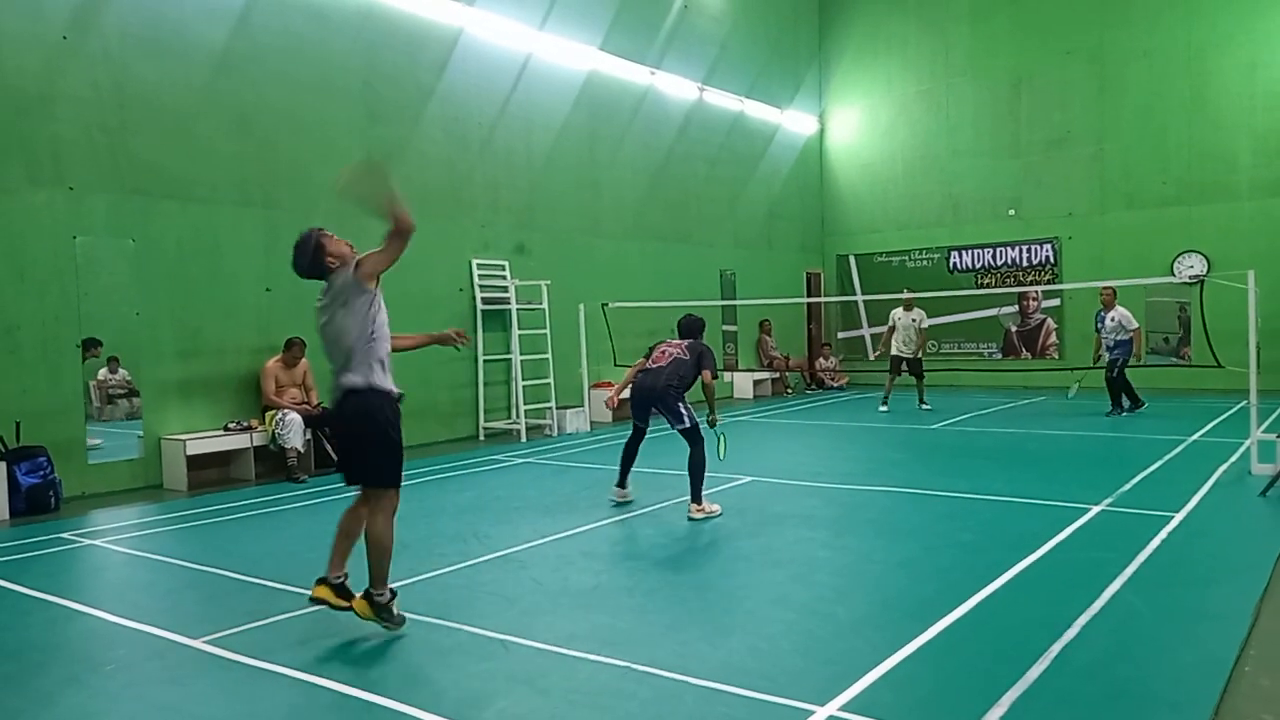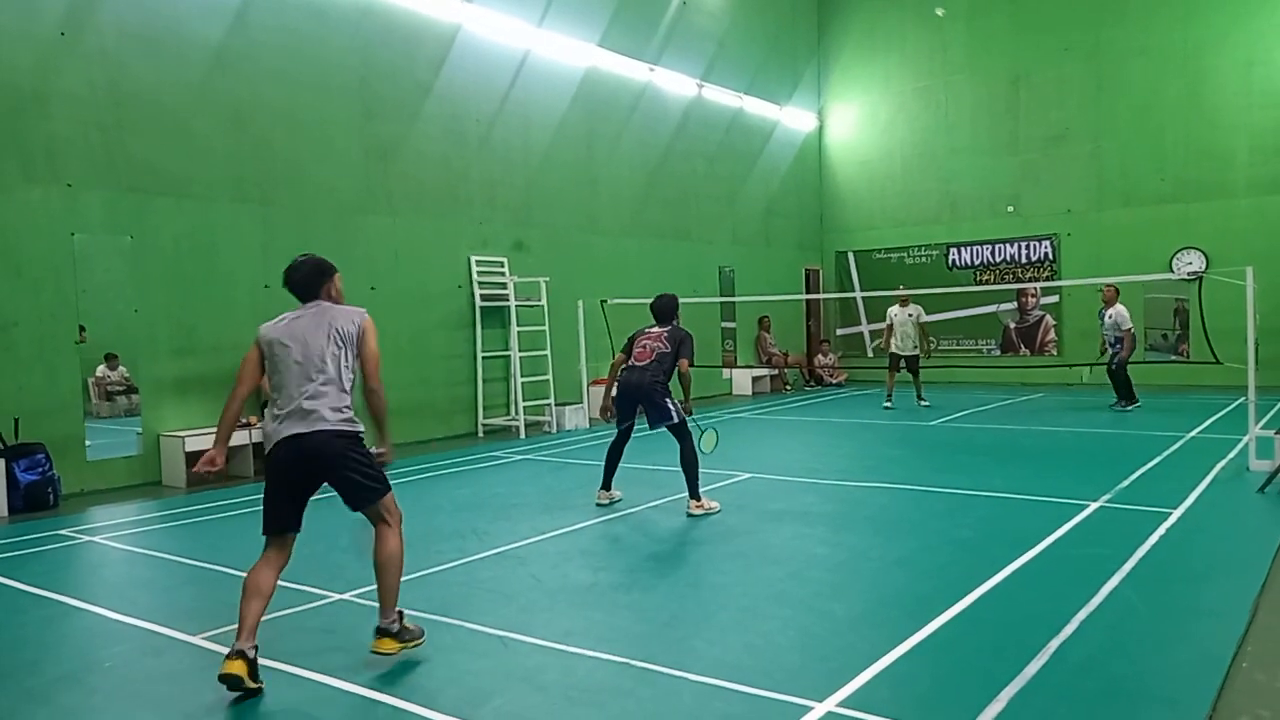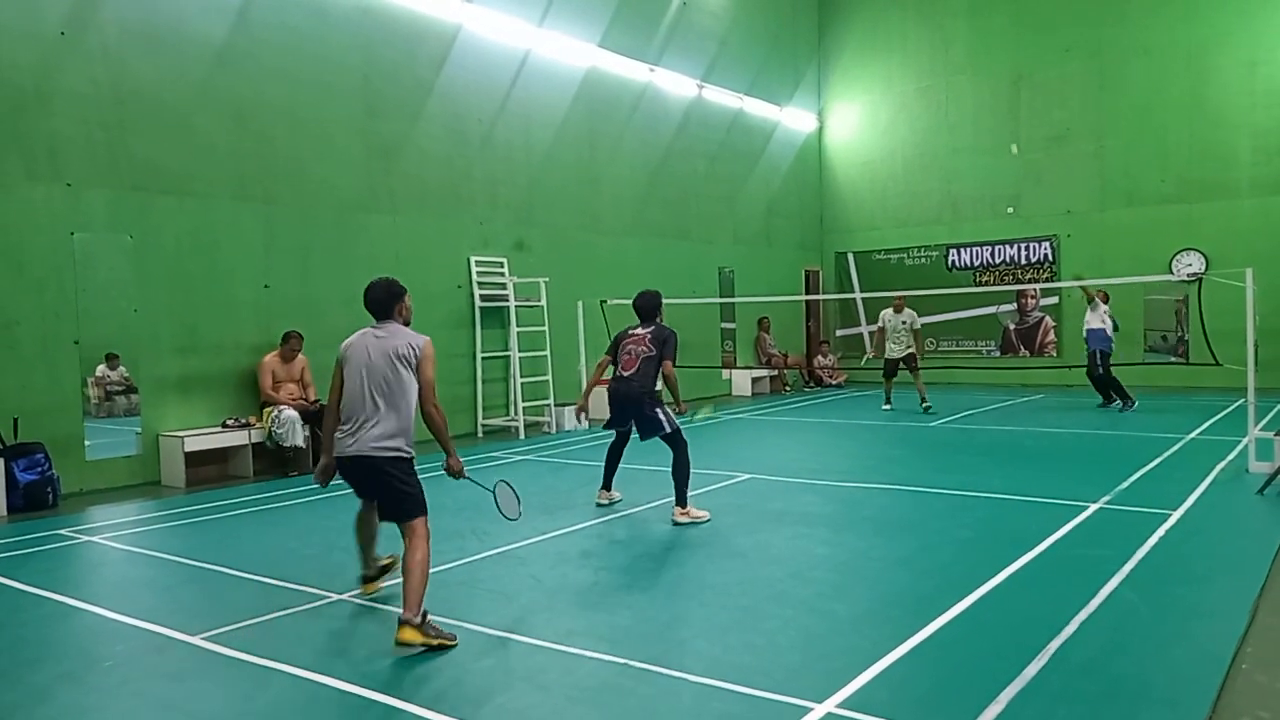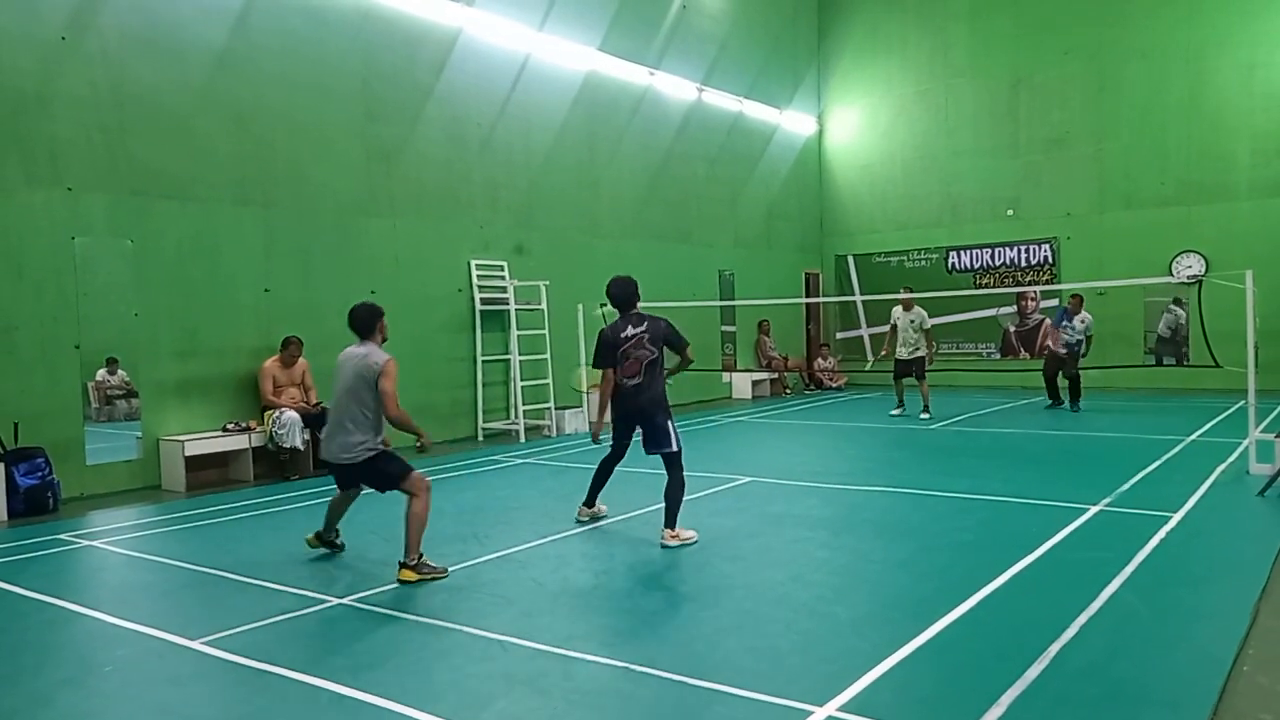
dt=0.5s
person 1, frame 1
left shoulder: (330, 304)
right shoulder: (354, 278)
left elbow: (381, 342)
right elbow: (401, 231)
left wrist: (436, 338)
left hip: (351, 404)
right hip: (370, 400)
left knee: (369, 496)
right knee: (382, 501)
left ankle: (332, 580)
right ankle: (378, 596)
person 1, frame 2
left shoulder: (269, 330)
right shoulder: (357, 319)
left elbow: (240, 391)
right elbow: (372, 387)
left wrist: (219, 447)
right wrist: (384, 439)
left hip: (284, 445)
right hip: (335, 437)
left knee: (274, 553)
right knee: (388, 518)
left ankle: (241, 656)
right ankle: (390, 627)
person 1, frame 3
left shoulder: (350, 345)
right shoulder: (418, 344)
left elbow: (333, 406)
right elbow: (430, 407)
left wrist: (327, 454)
right wrist: (451, 453)
left hip: (348, 452)
right hip: (388, 453)
left knee: (372, 502)
right knee: (417, 534)
left ankle: (369, 571)
right ankle: (412, 621)
person 1, frame 4
left shoulder: (343, 358)
right shoulder: (383, 361)
right elbow: (393, 413)
right wrist: (420, 433)
left hip: (332, 450)
right hip: (363, 451)
left knee: (350, 486)
right knee: (418, 487)
left ankle: (325, 534)
right ankle: (412, 563)
person 2, frame 1
left shoulder: (661, 345)
right shoulder: (702, 349)
left elbow: (637, 367)
right elbow: (707, 380)
left wrist: (616, 392)
right wrist: (712, 412)
left hip: (640, 386)
right hip: (666, 390)
left knee: (637, 435)
right knee: (696, 442)
left ankle: (621, 489)
right ankle: (697, 504)
person 2, frame 2
left shoulder: (640, 333)
right shoulder: (681, 335)
left elbow: (616, 363)
right elbow: (683, 369)
left wrist: (606, 399)
right wrist: (687, 400)
left hip: (626, 384)
right hip: (652, 386)
left knee: (622, 436)
right knee: (685, 438)
left ankle: (605, 491)
right ankle: (696, 501)
person 2, frame 3
left shoulder: (624, 334)
right shoulder: (666, 333)
left elbow: (602, 365)
right elbow: (667, 371)
left wrist: (584, 398)
right wrist: (678, 402)
left hip: (617, 392)
right hip: (642, 395)
left knee: (621, 438)
right knee: (679, 445)
left ankle: (605, 491)
right ankle: (682, 508)
person 2, frame 4
left shoulder: (608, 334)
right shoulder: (660, 324)
left elbow: (608, 378)
right elbow: (688, 357)
left wrist: (599, 418)
right wrist: (667, 372)
left hip: (623, 405)
right hip: (654, 405)
left knee: (615, 453)
right knee: (674, 465)
left ankle: (588, 506)
right ankle: (670, 531)
